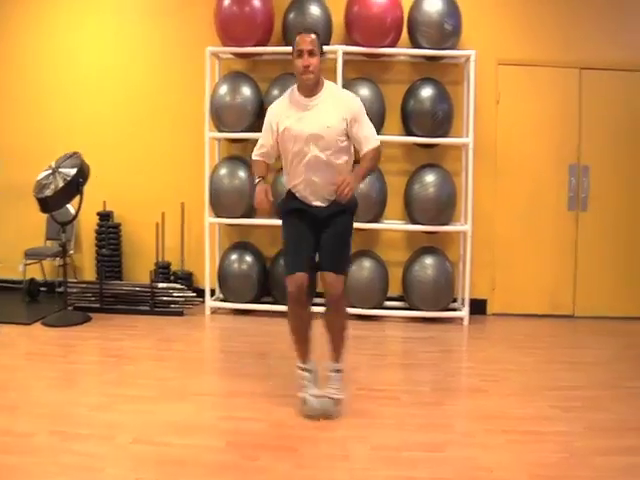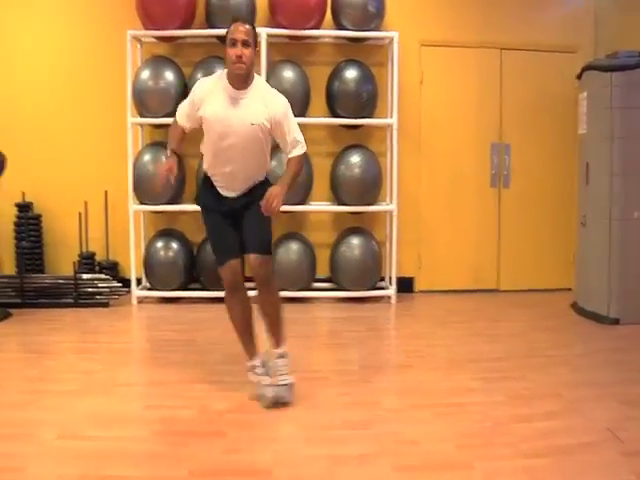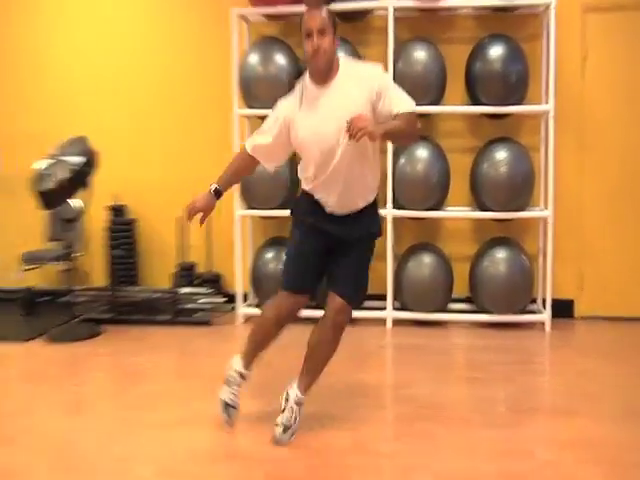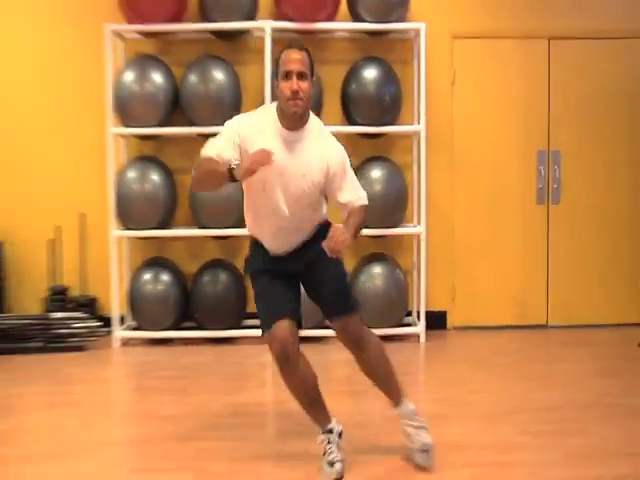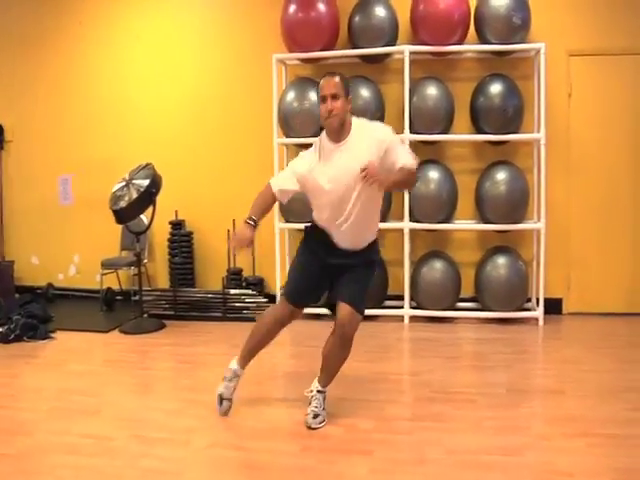
dt=1s
person 1, frame 1
left shoulder: (347, 103)
right shoulder: (279, 108)
left elbow: (372, 148)
right elbow: (262, 154)
left wrist: (356, 175)
right wrist: (261, 182)
left hip: (336, 207)
right hip: (298, 206)
left knee: (335, 290)
right knee: (296, 287)
left ankle: (336, 371)
right ankle: (306, 370)
person 1, frame 2
left shoulder: (273, 101)
right shoulder: (205, 89)
left elbow: (296, 151)
right elbow: (181, 123)
left wrist: (282, 186)
right wrist: (172, 154)
left hip: (255, 193)
right hip: (215, 192)
left knee: (261, 270)
right knee: (232, 277)
left ankle: (280, 354)
right ankle: (255, 361)
person 1, frame 3
left shoulder: (370, 79)
right shoulder: (291, 107)
left elbow: (412, 124)
right elbow: (253, 152)
left wrist: (380, 130)
right wrist: (214, 192)
left hip: (360, 216)
right hip: (314, 210)
left knee: (338, 311)
right knee: (289, 303)
left ankle: (298, 393)
right ankle: (240, 369)
person 1, frame 4
left shoulder: (326, 147)
right shoulder: (247, 126)
left elbow: (357, 204)
right elbow: (200, 178)
left wrist: (348, 229)
right wrist: (236, 170)
left hip: (313, 245)
right hip: (266, 252)
left knee: (352, 331)
right knee: (284, 344)
left ankle: (406, 411)
right ankle: (328, 431)
person 1, frame 5
left shoulder: (377, 135)
right shoulder: (310, 159)
left elbow: (410, 172)
right elbow: (273, 189)
left wrist: (388, 180)
right wrist: (249, 223)
left hip: (362, 252)
right hip: (321, 243)
left knee: (346, 323)
right knee: (283, 312)
left ankle: (320, 391)
right ankle: (236, 370)
